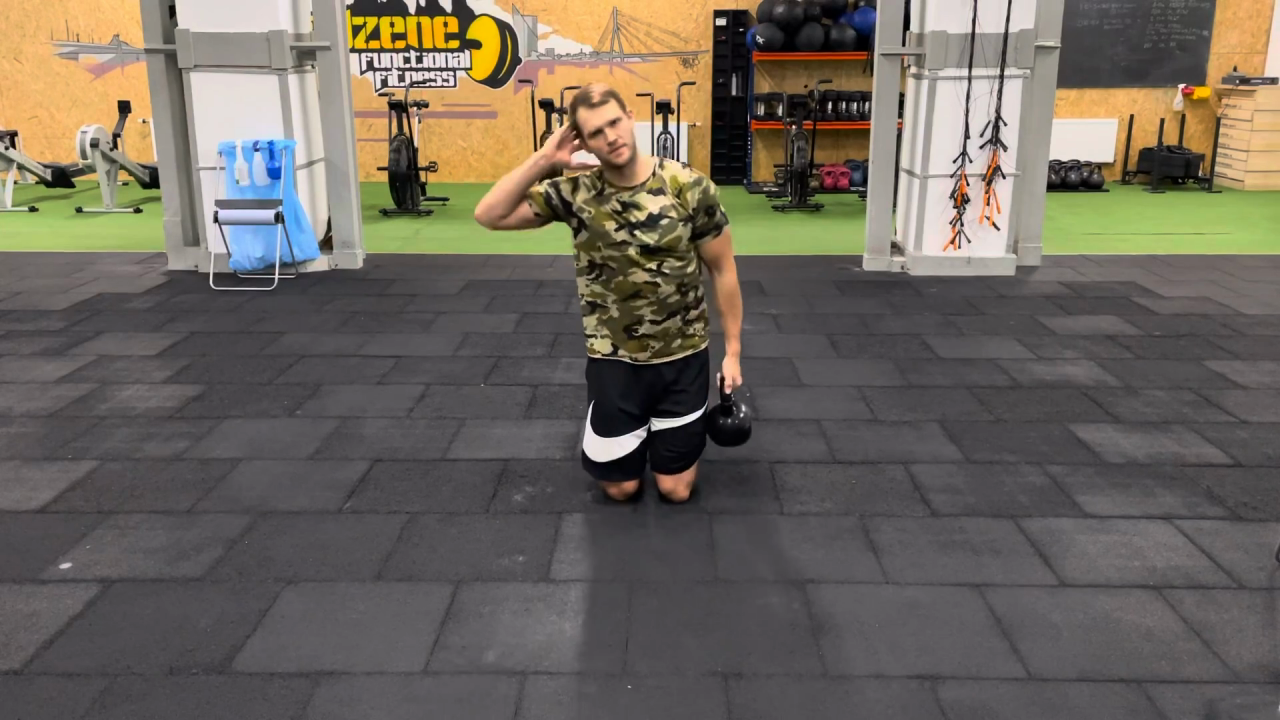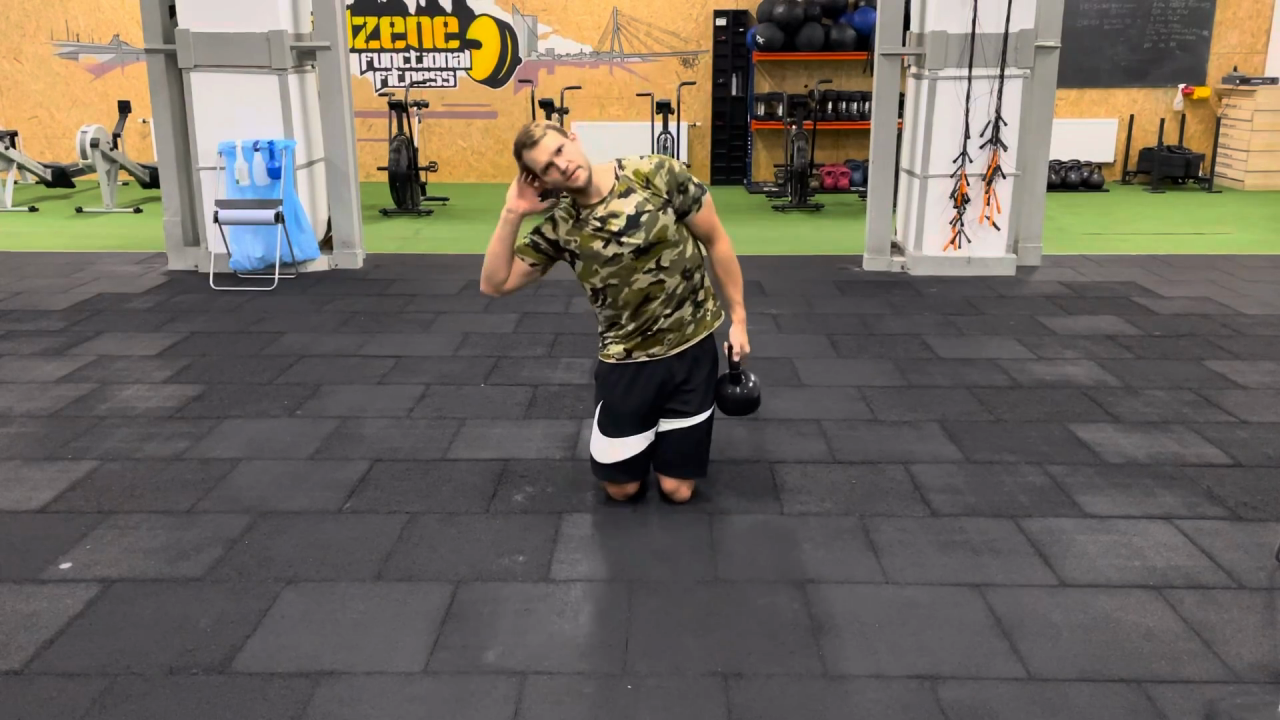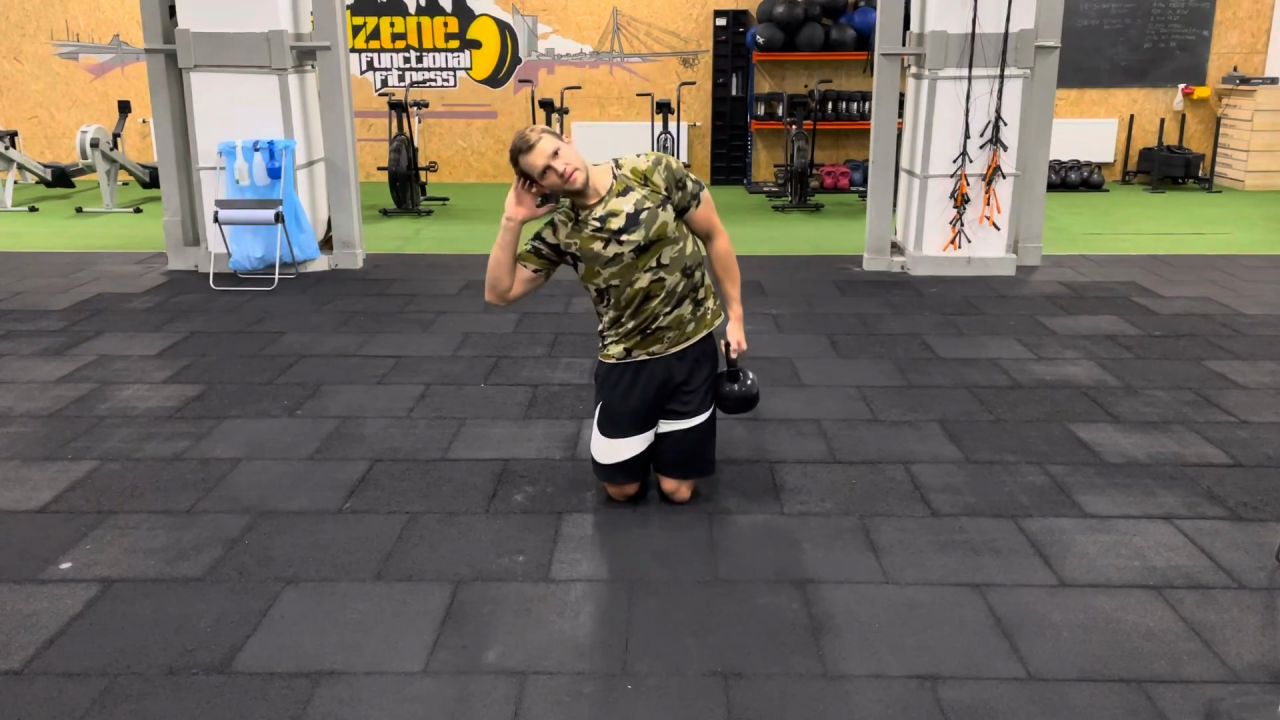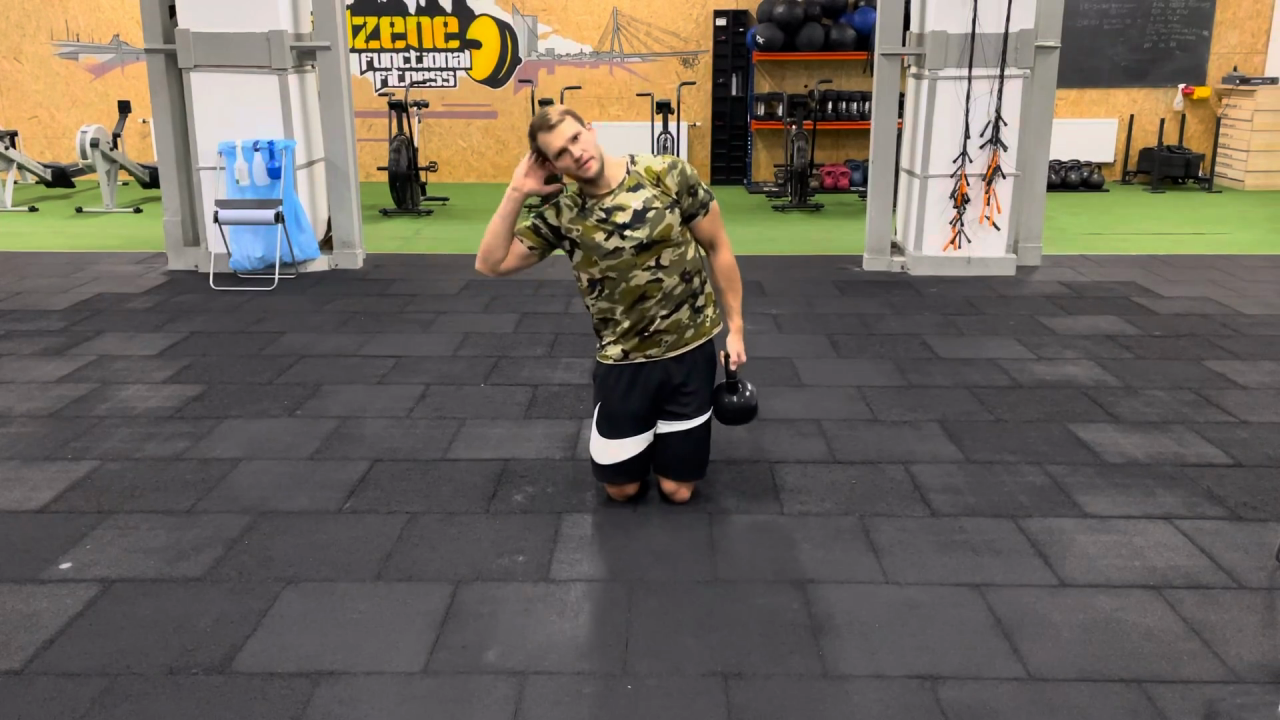
dt=0.3s
person 1, frame 1
left shoulder: (691, 189)
right shoulder: (575, 193)
left elbow: (723, 270)
right elbow: (488, 216)
left wrist: (732, 351)
right wrist: (541, 162)
left hip: (681, 357)
right hip: (614, 359)
left knee: (675, 489)
right knee: (619, 487)
left ankle: (670, 434)
right ankle: (635, 431)
person 1, frame 2
left shoulder: (658, 175)
right shoulder: (558, 226)
left elbow: (716, 241)
right elbow: (494, 284)
left wrist: (737, 316)
right wrist: (512, 213)
left hip: (691, 348)
right hip: (625, 359)
left knee: (677, 489)
right knee: (621, 488)
left ankle: (668, 437)
right ankle: (642, 432)
person 1, frame 3
left shoulder: (657, 172)
right shoulder: (559, 232)
left elbow: (714, 236)
right elbow: (499, 292)
left wrist: (734, 313)
right wrist: (512, 220)
left hip: (692, 346)
right hip: (626, 358)
left knee: (677, 490)
right knee: (621, 488)
left ankle: (666, 439)
right ankle: (641, 432)
person 1, frame 4
left shoulder: (670, 175)
right shoulder: (561, 216)
left elbow: (718, 249)
right elbow: (490, 264)
left wrist: (734, 327)
right wrist: (517, 193)
left hip: (689, 351)
right hip: (623, 359)
left knee: (677, 491)
right knee: (621, 489)
left ankle: (668, 439)
right ankle: (639, 435)
